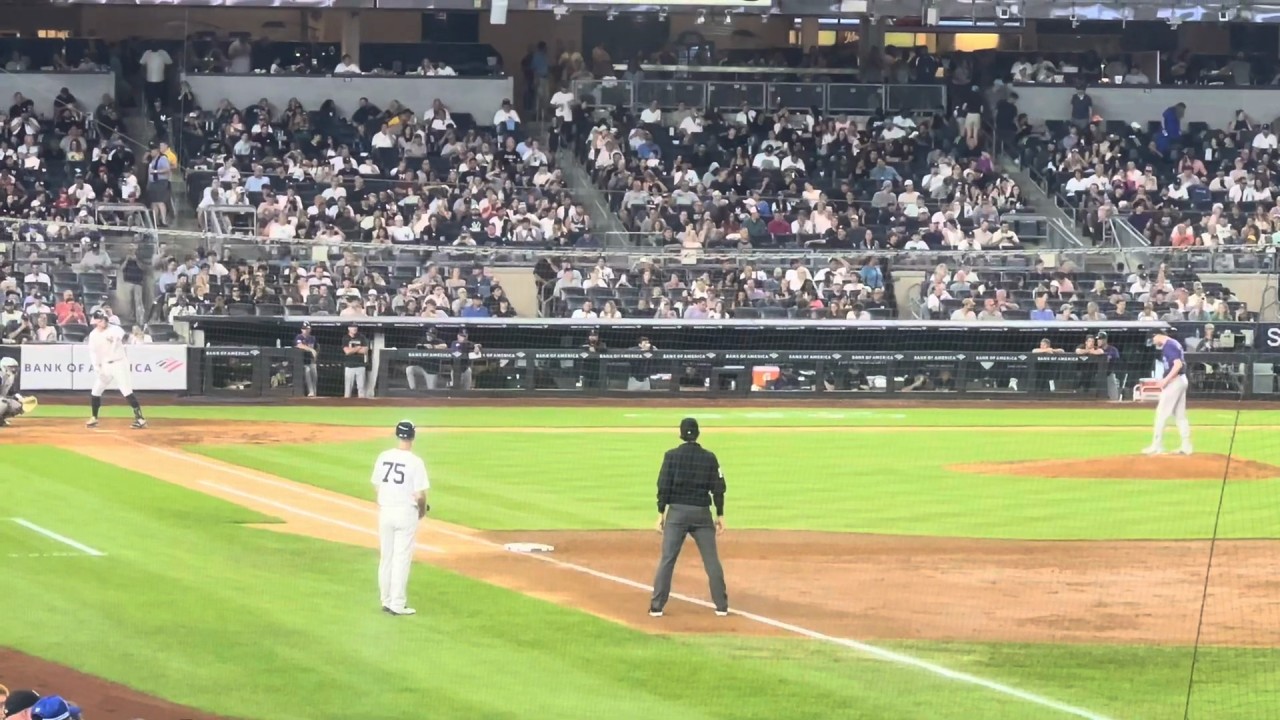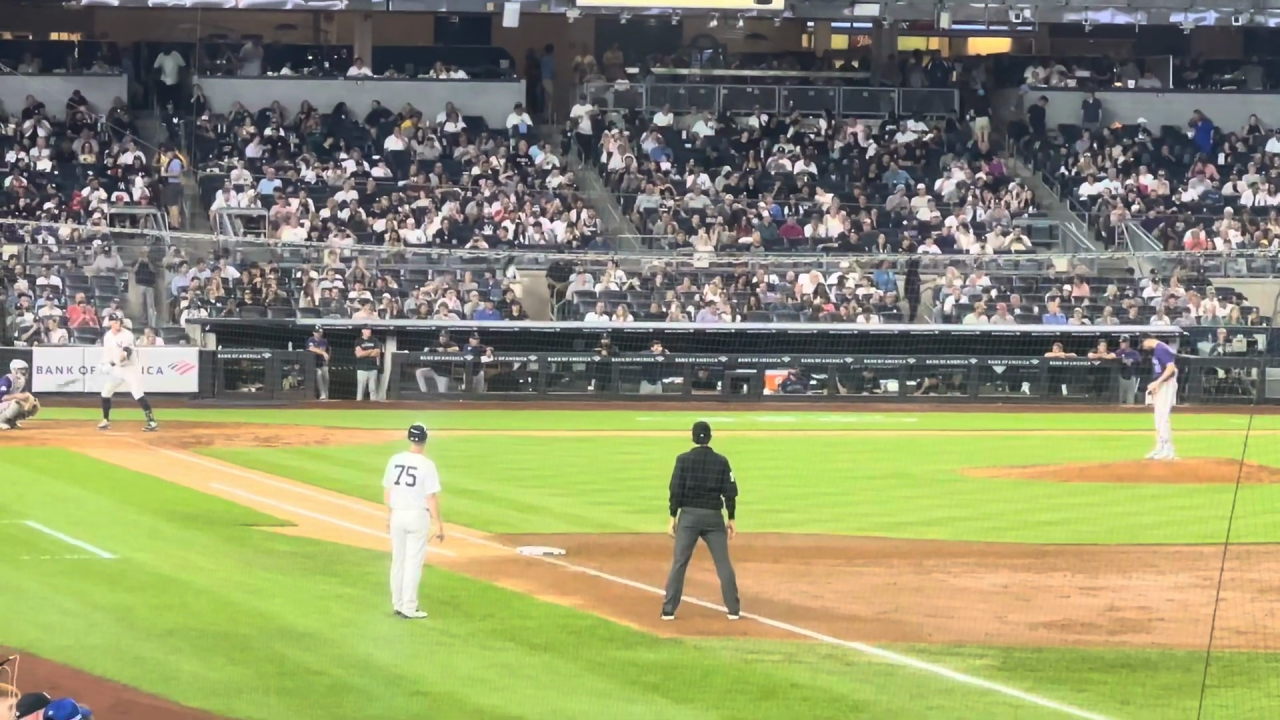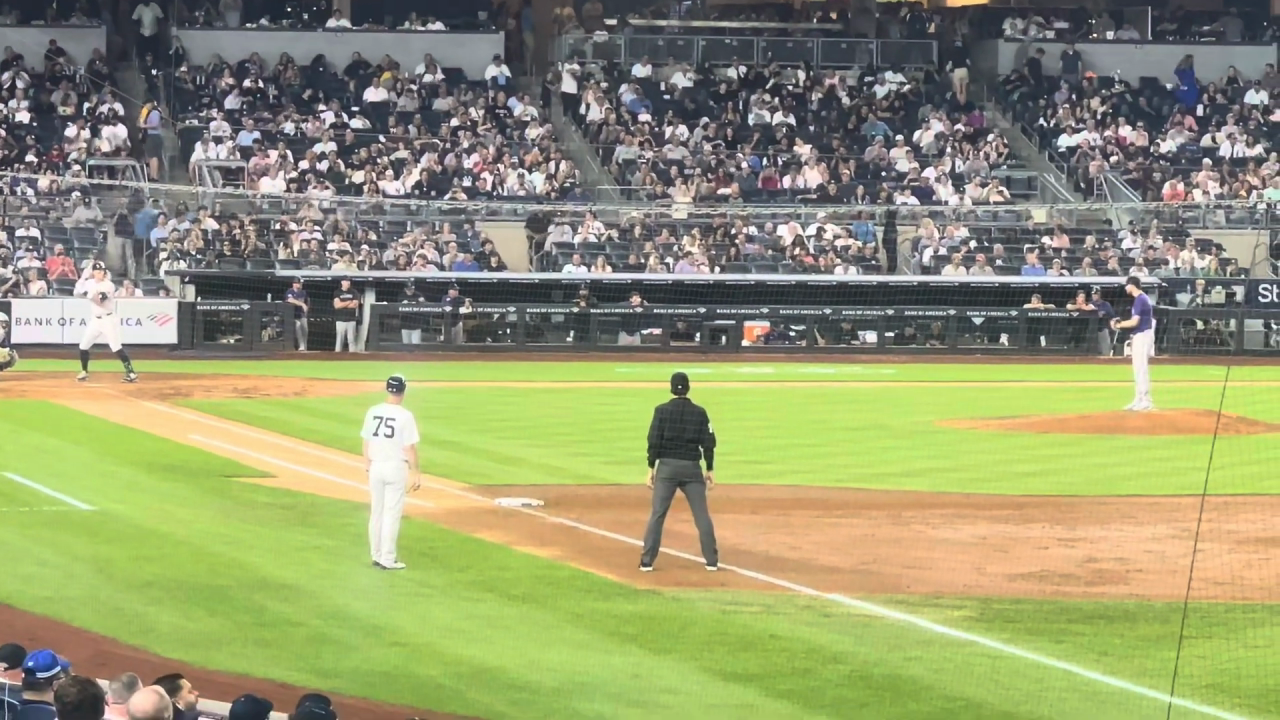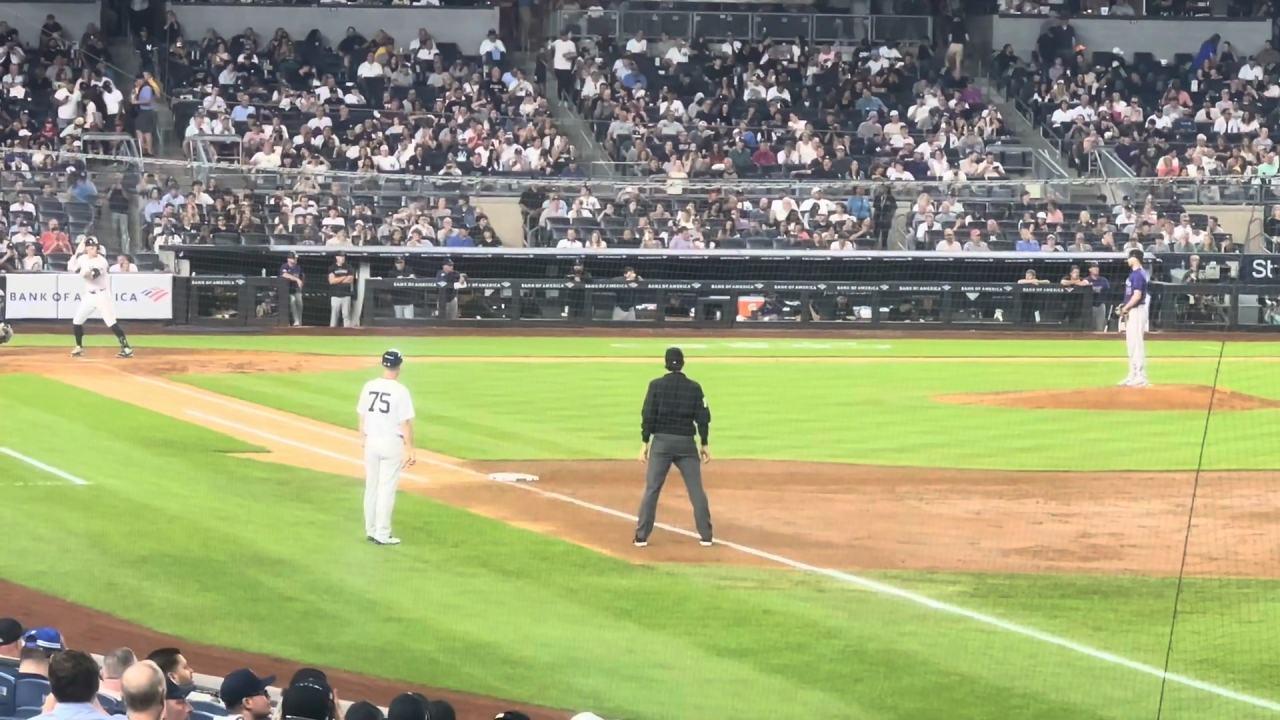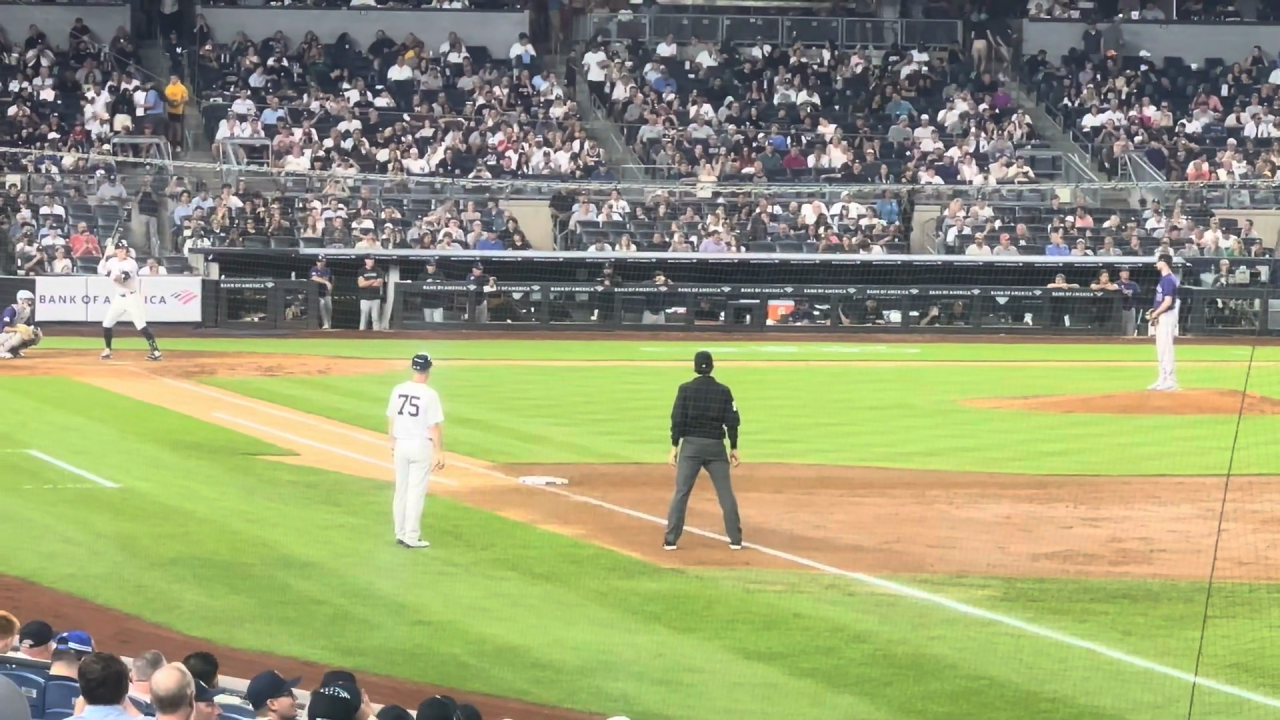
dt=1s
person 1, frame 1
left shoulder: (672, 455)
right shoulder: (709, 457)
left elbow: (663, 487)
right elbow: (718, 488)
left wrist: (661, 513)
right wrist: (719, 515)
left hip: (677, 511)
right hip: (701, 513)
left knee: (667, 559)
right knee: (712, 560)
left ankle: (656, 606)
right ankle: (721, 606)
person 1, frame 2
left shoulder: (683, 459)
right shoulder: (721, 461)
left elbow: (675, 491)
right elbow: (730, 492)
left wrist: (673, 517)
right wrist: (731, 519)
left hip: (689, 515)
right hip: (713, 516)
left knee: (679, 563)
right knee: (724, 564)
left ankle: (668, 610)
right ankle: (733, 610)
person 1, frame 3
left shoulder: (662, 410)
right shoulder: (699, 412)
left elbow: (654, 442)
right elbow: (708, 443)
left wrist: (651, 468)
right wrist: (709, 470)
left hip: (667, 466)
right hip: (692, 467)
left knee: (657, 514)
right knee: (702, 515)
left ankle: (647, 562)
right ankle: (711, 561)
person 1, frame 4
left shoulder: (656, 385)
right shoulder: (694, 387)
left elbow: (648, 417)
right elbow: (703, 418)
left wrist: (645, 443)
right wrist: (704, 444)
left hip: (661, 441)
right hip: (686, 442)
left knee: (651, 489)
right knee: (696, 490)
left ankle: (641, 537)
right ankle: (706, 536)
person 1, frame 5
left shoulder: (686, 389)
right shoulder: (723, 391)
left elbow: (677, 420)
right elbow: (732, 422)
left wrist: (674, 447)
right wrist: (733, 448)
left hip: (691, 445)
right hip: (715, 446)
left knee: (681, 493)
right knee: (726, 494)
left ankle: (671, 540)
right ankle: (735, 540)
person 2, frame 1
left shoulder: (383, 457)
right shoulder: (415, 461)
left elbow: (376, 489)
right elbow: (420, 495)
right wrist: (422, 510)
left hip: (385, 512)
right hip: (406, 513)
left knee: (386, 558)
right knee: (402, 559)
left ankle: (386, 601)
right ankle: (397, 605)
person 2, frame 2
left shoulder: (394, 460)
right shoulder: (426, 464)
left elbow: (387, 492)
right elbow: (431, 498)
left wrist: (389, 516)
right wrist: (438, 524)
left hip: (397, 515)
right hip: (417, 516)
left knee: (398, 561)
right knee: (413, 563)
left ankle: (398, 605)
right ankle: (409, 609)
person 2, frame 3
left shoulder: (373, 412)
right shoulder: (405, 415)
left elbow: (365, 443)
right elbow: (410, 448)
left wrist: (368, 466)
right wrist: (416, 473)
left hip: (376, 466)
right hip: (396, 468)
left knee: (376, 512)
right knee: (392, 514)
left ankle: (376, 556)
right ankle: (388, 559)
person 2, frame 4
left shoulder: (368, 387)
right shoulder: (400, 391)
left elbow: (361, 417)
right elbow: (405, 423)
left wrist: (364, 440)
right wrist: (410, 448)
left hip: (372, 442)
right hip: (391, 443)
left knee: (371, 487)
right knee: (387, 489)
left ankle: (371, 530)
right ankle: (382, 534)
person 2, frame 5
left shoulder: (398, 390)
right shoulder: (430, 394)
left elbow: (391, 420)
right elbow: (434, 427)
left wrist: (393, 443)
right wrist: (439, 452)
left hip: (401, 445)
right hip: (421, 446)
left knee: (401, 490)
right knee: (416, 492)
left ankle: (400, 534)
right ankle: (412, 537)
